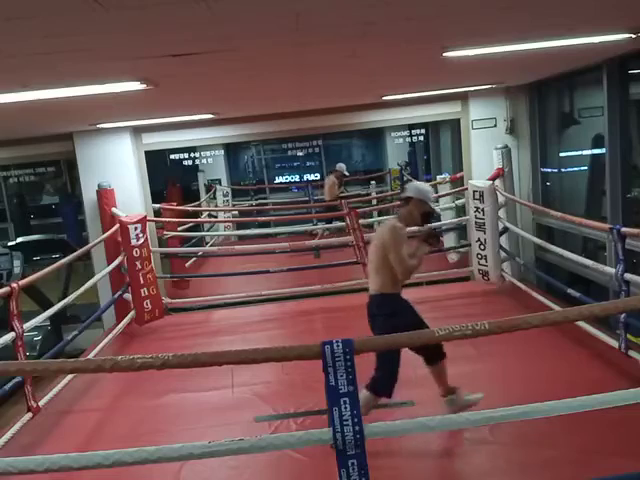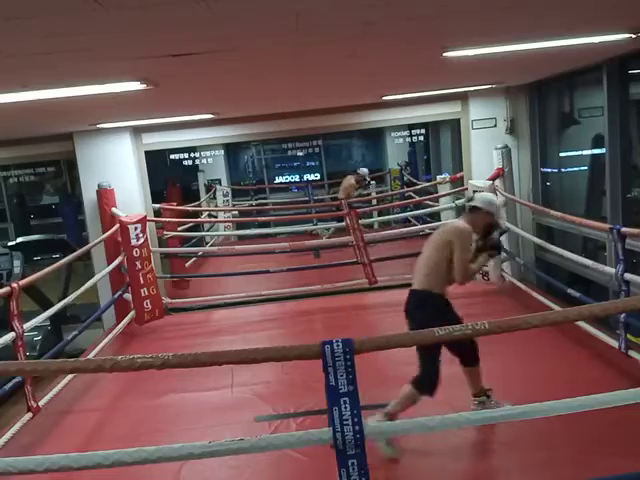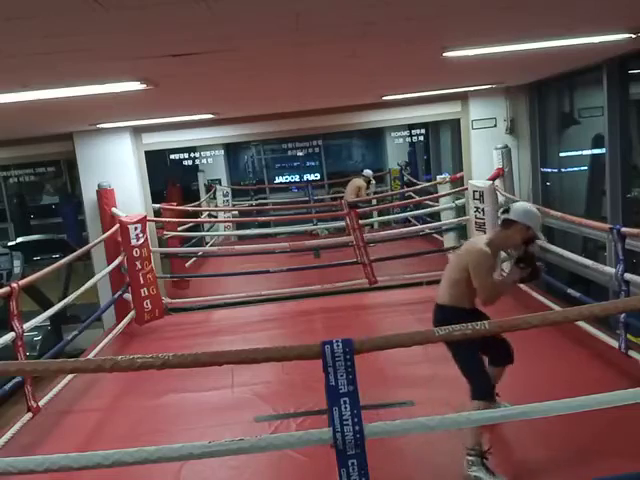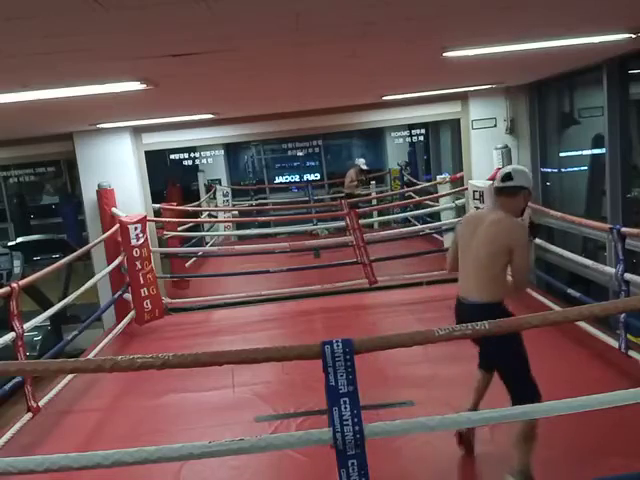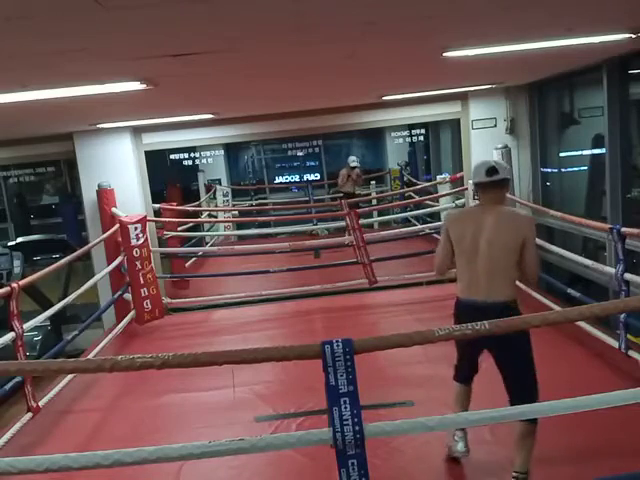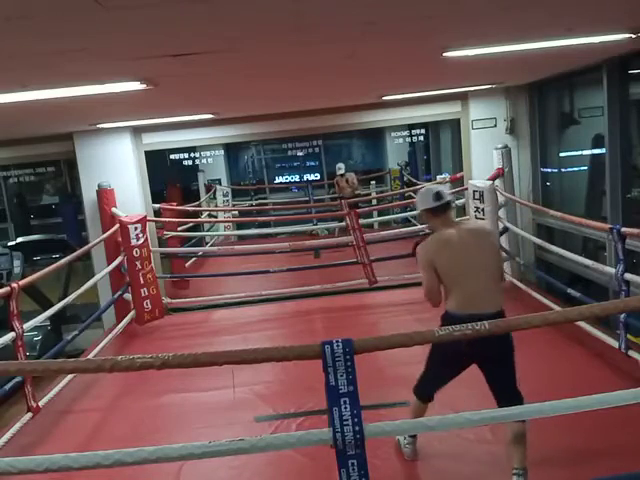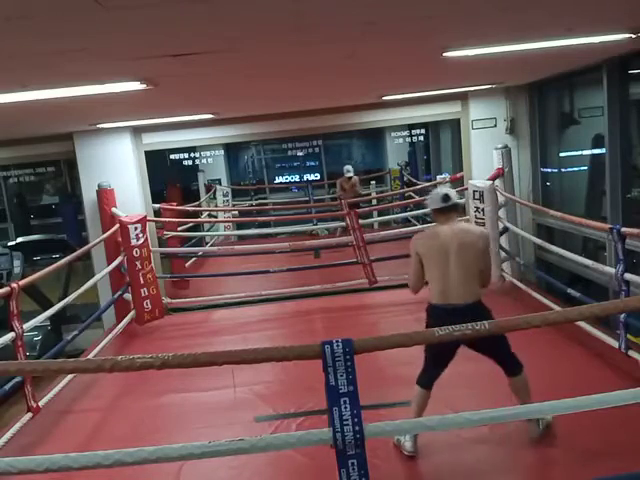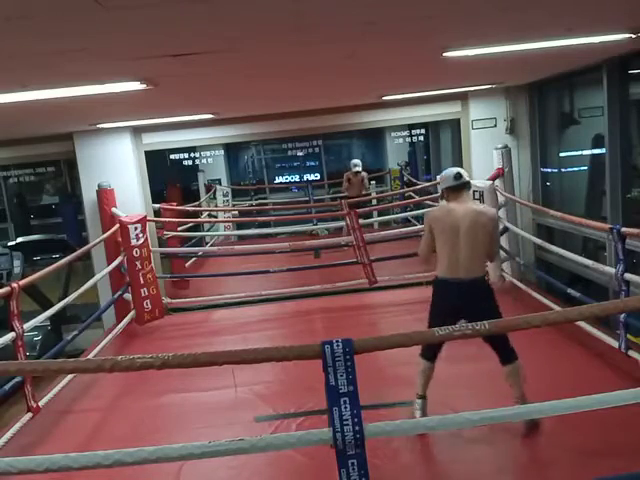
dt=0.3s
person 1, frame 1
left shoulder: (394, 227)
right shoulder: (394, 229)
right elbow: (404, 273)
left wrist: (419, 245)
right wrist: (423, 248)
left hip: (394, 303)
right hip: (385, 307)
left knee: (433, 348)
right knee: (385, 378)
left ankle: (452, 399)
person 1, frame 2
left shoulder: (453, 228)
right shoulder: (462, 230)
right elbow: (461, 277)
left wrist: (479, 253)
right wrist: (485, 256)
left hip: (424, 299)
right hip: (426, 304)
left knee: (468, 348)
right knee: (429, 377)
left ankle: (481, 399)
right ankle: (384, 419)
person 1, frame 3
left shoulder: (487, 246)
right shoulder: (481, 254)
left elbow: (485, 286)
right elbow: (486, 299)
left wrist: (514, 275)
right wrist: (516, 276)
left hip: (463, 312)
right hip: (451, 317)
left knee: (504, 353)
right knee: (480, 381)
left ankle: (488, 397)
person 1, frame 4
left shoulder: (469, 220)
right shoulder: (515, 228)
left elbow: (452, 266)
right elbow: (521, 283)
left hip: (464, 309)
right hip: (488, 314)
left knee: (493, 358)
right knee: (527, 395)
person 1, frame 5
left shoulder: (454, 221)
right shoulder: (523, 222)
left elbow: (440, 268)
right elbow: (531, 276)
left hip: (466, 313)
right hip: (504, 316)
left knee: (464, 372)
right knee: (525, 397)
left ankle: (459, 437)
person 1, frame 6
left shoulder: (428, 248)
right shoulder: (487, 232)
left elbow: (433, 299)
right elbow: (499, 277)
left hip: (456, 325)
right hip: (494, 325)
left knee: (427, 385)
right knee: (510, 400)
left ankle: (409, 441)
person 1, frame 7
left shoulder: (419, 240)
right shoulder: (479, 234)
left elbow: (414, 286)
right elbow: (485, 281)
left hip: (439, 315)
right hip: (473, 313)
left knee: (428, 374)
right knee: (511, 364)
left ankle: (409, 437)
right ankle: (534, 421)
person 1, frame 8
left shoulder: (433, 216)
right shoulder: (489, 215)
left elbow: (424, 256)
right elbow: (492, 256)
left hip: (444, 290)
right hip: (477, 289)
left knee: (430, 349)
right knee: (505, 350)
left ankle: (420, 404)
